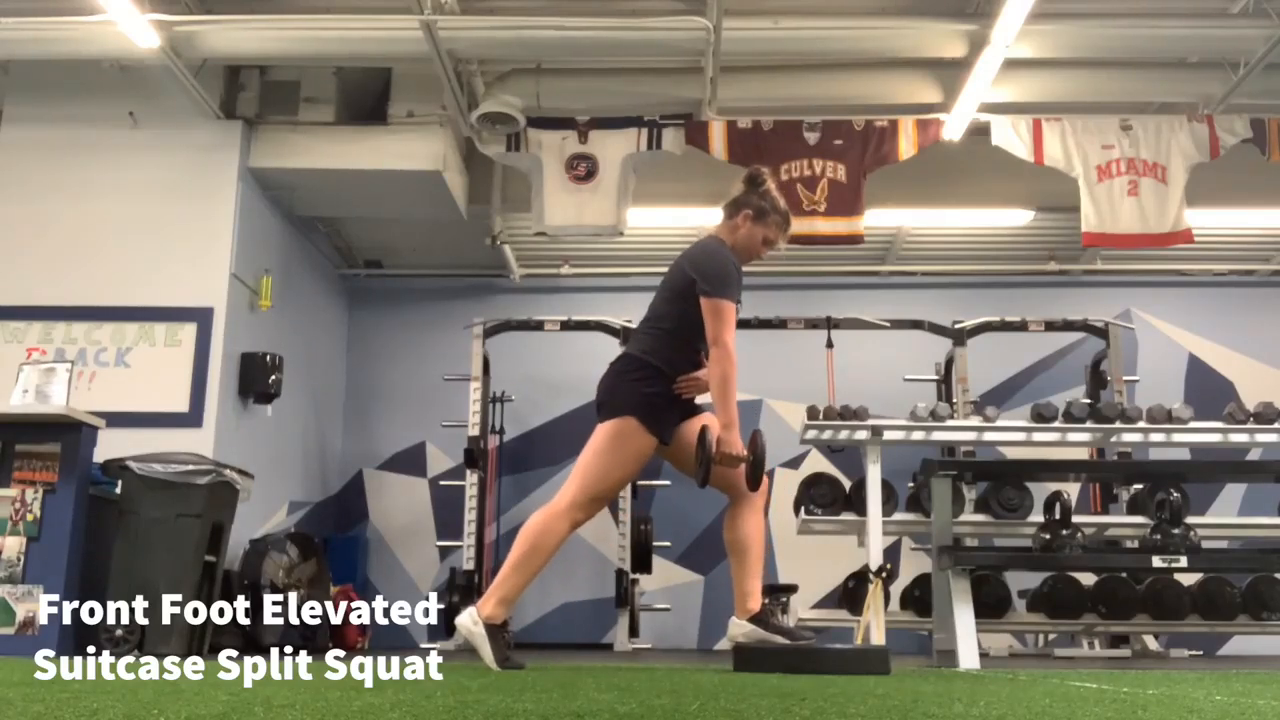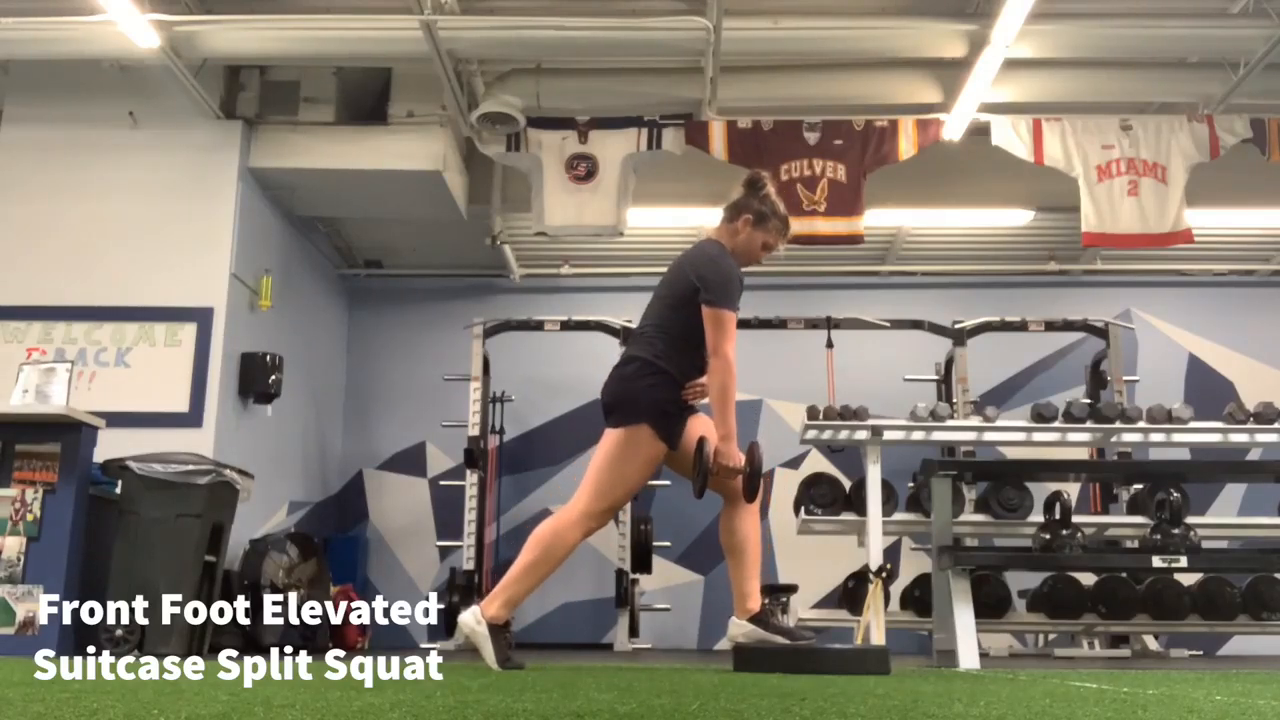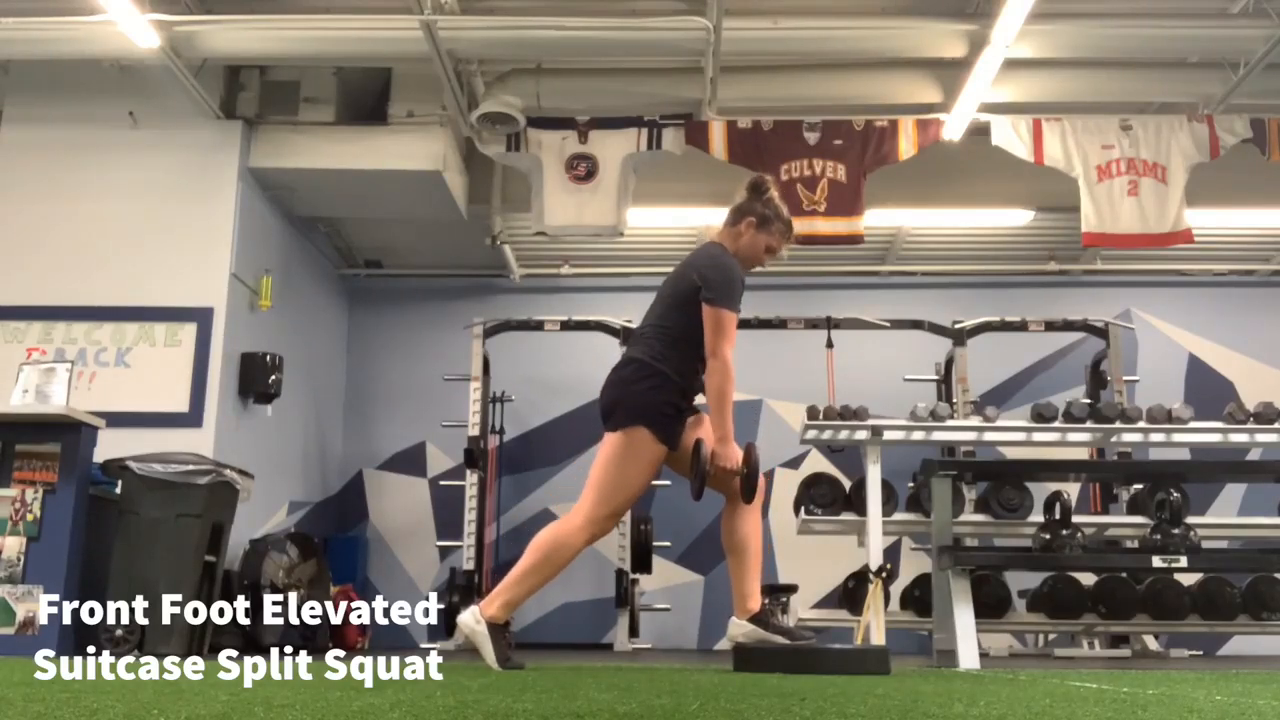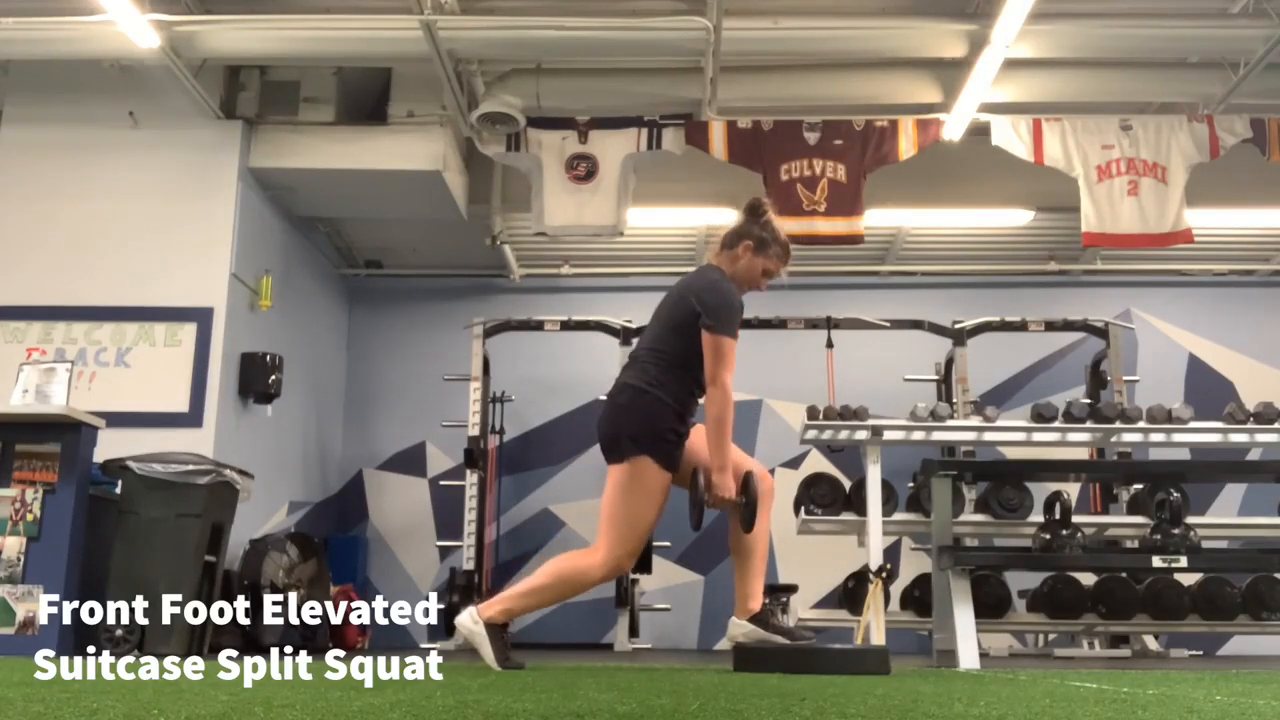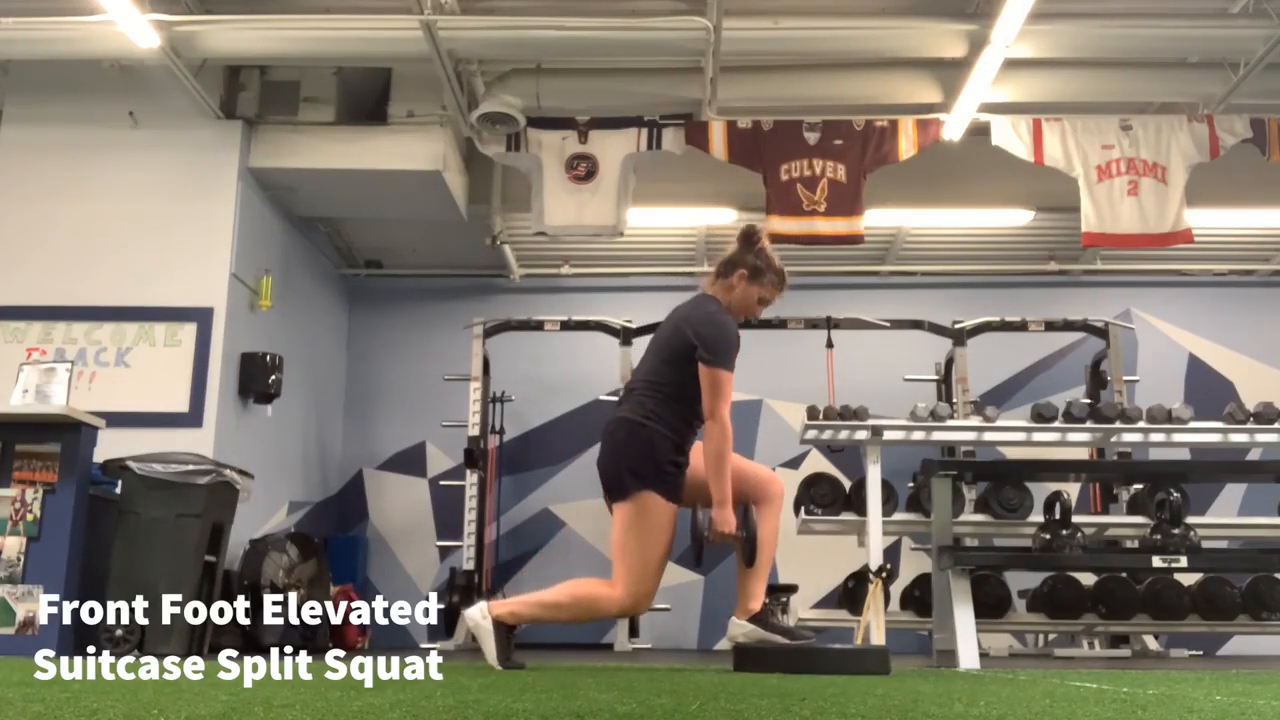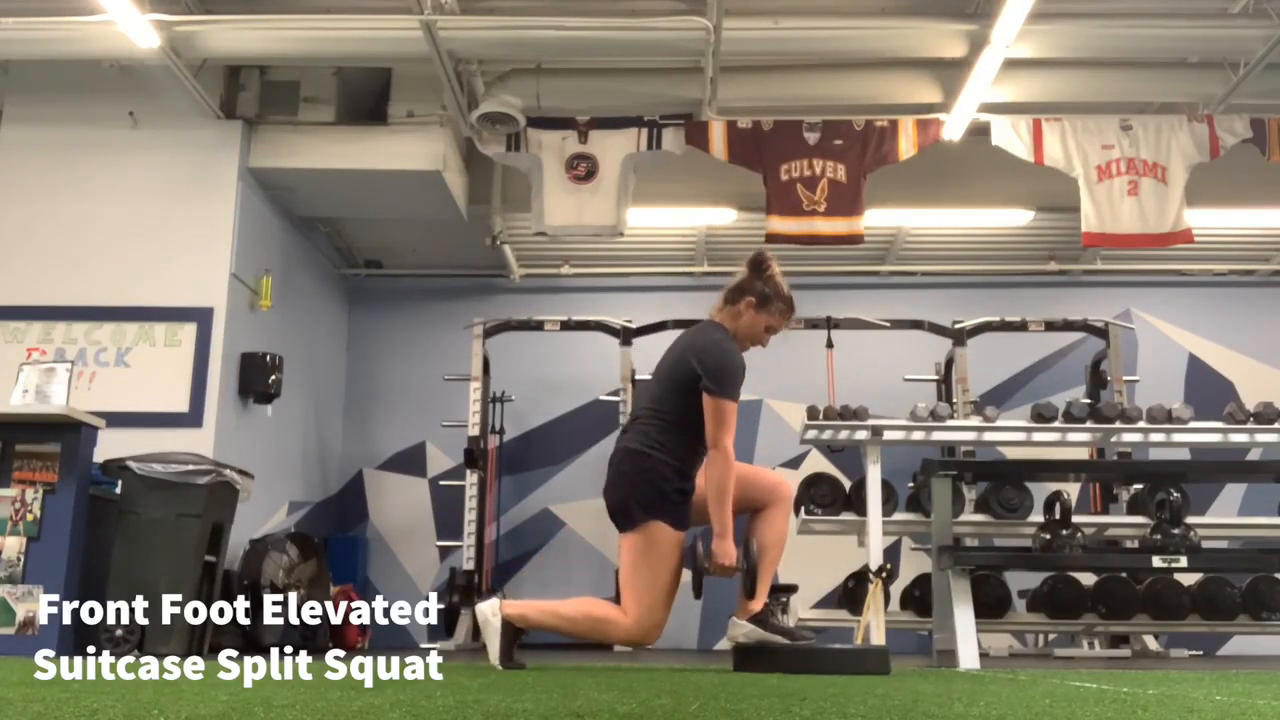
dt=0.4s
person 1, frame 1
left shoulder: (709, 260)
right shoulder: (718, 262)
right elbow: (722, 346)
left wrist: (705, 374)
right wrist: (730, 428)
left hip: (668, 397)
right hip: (638, 392)
left knee: (749, 487)
right knee: (576, 505)
left ankle: (749, 615)
right ankle: (486, 616)
person 1, frame 2
left shoulder: (702, 259)
right shoulder: (721, 269)
right elbow: (721, 355)
left wrist: (703, 380)
right wrist: (726, 439)
left hip: (662, 396)
right hip: (645, 396)
left knee: (743, 488)
right knee: (589, 512)
left ankle: (749, 615)
right ankle: (490, 615)
person 1, frame 3
left shoulder: (707, 261)
right shoulder: (724, 270)
right elbow: (720, 357)
left wrist: (710, 389)
right wrist: (723, 439)
left hip: (663, 399)
right hip: (644, 397)
right knee: (593, 519)
left ankle: (749, 615)
right ankle: (488, 615)
person 1, frame 4
left shoulder: (701, 284)
right shoulder: (723, 295)
right elbow: (718, 386)
right wrist: (721, 470)
left hip: (655, 418)
right hip: (643, 421)
left knee: (759, 485)
right knee: (613, 557)
left ankle: (750, 615)
right ankle: (488, 615)
person 1, frame 5
left shoulder: (697, 313)
right shoulder: (718, 327)
right elbow: (716, 420)
right wrist: (722, 505)
left hip: (653, 447)
right hip: (643, 453)
left knee: (767, 489)
right knee: (630, 597)
left ankle: (750, 615)
right ankle: (498, 614)
person 1, frame 6
left shoulder: (703, 338)
right shoulder: (724, 355)
right elbow: (720, 450)
right wrist: (723, 537)
left hip: (654, 473)
right hip: (649, 483)
left knee: (777, 493)
right knee: (640, 627)
left ankle: (753, 615)
right ankle: (507, 613)
